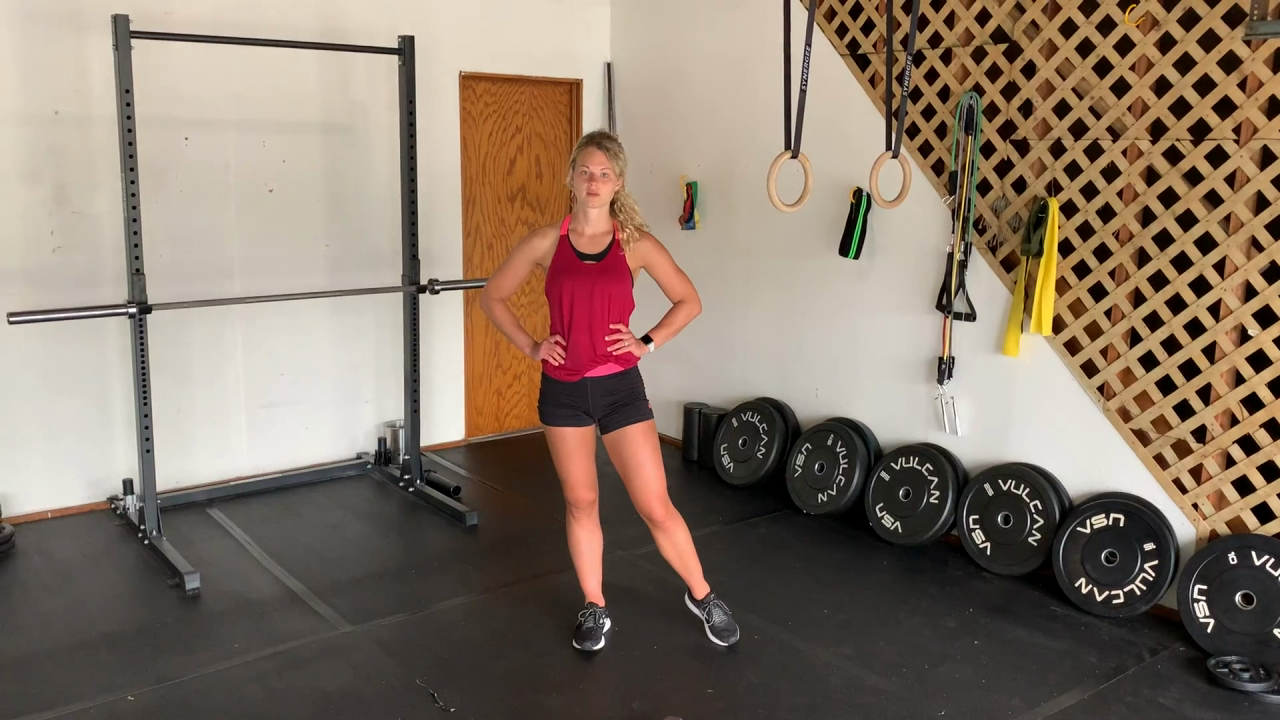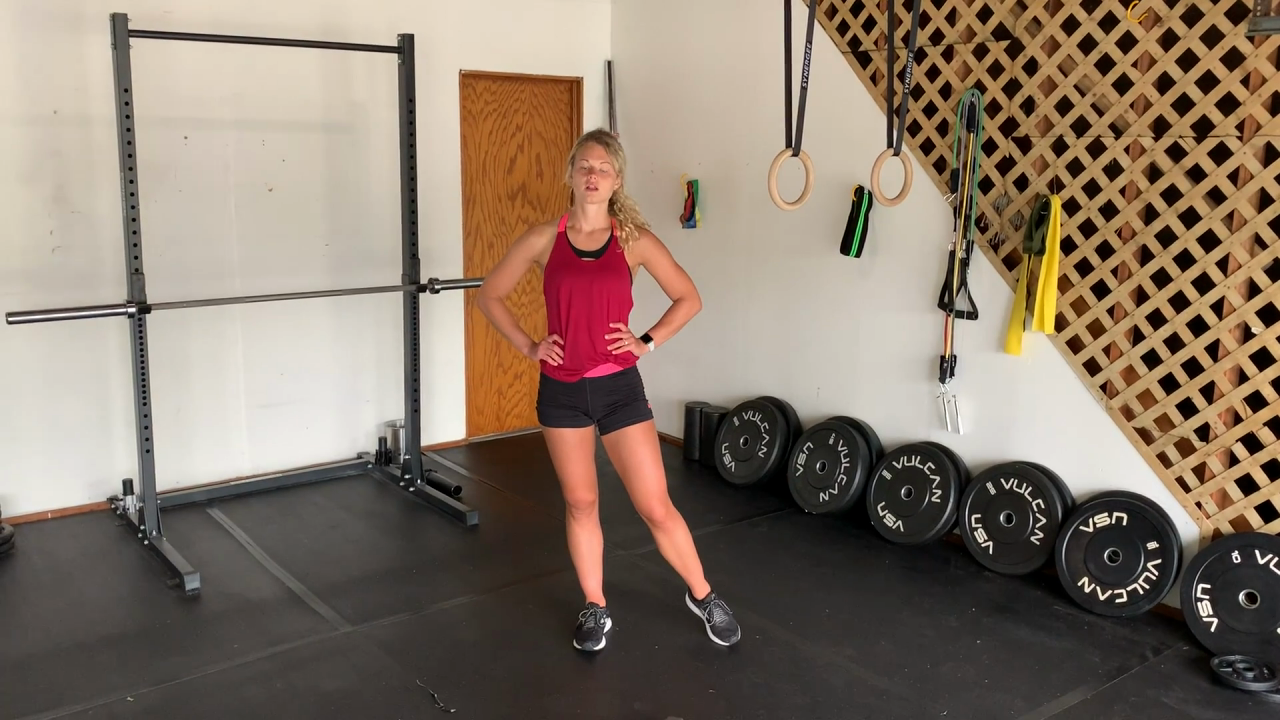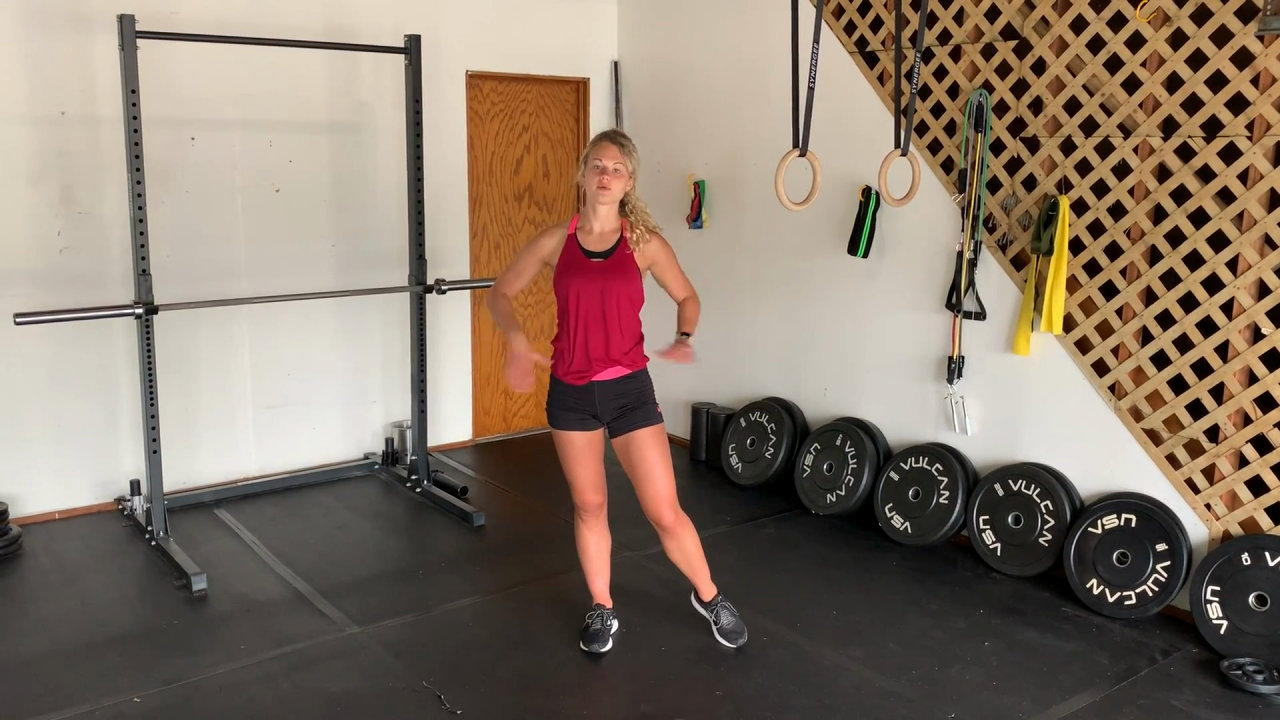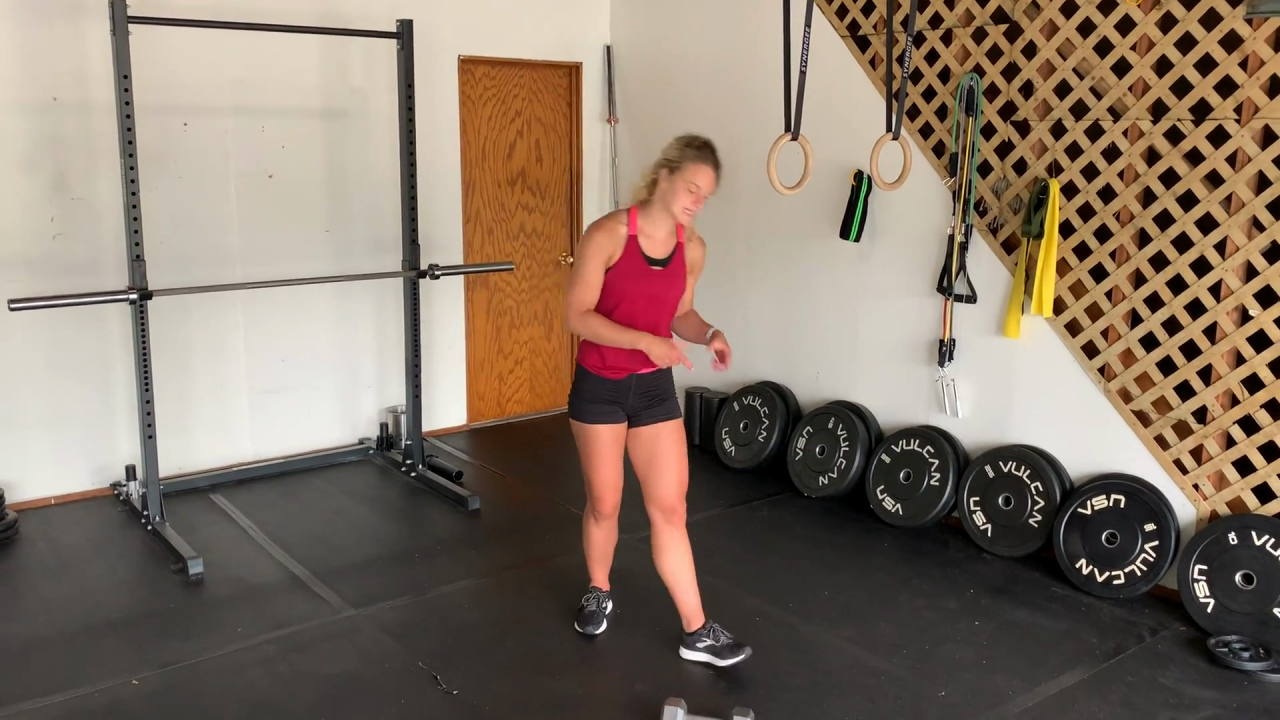
dt=0.7s
person 1, frame 1
left shoulder: (636, 243)
right shoulder: (546, 241)
left elbow: (689, 301)
right elbow: (493, 296)
left wrist: (648, 343)
right wrist: (530, 346)
left hip: (620, 388)
right hip: (563, 390)
left knee: (656, 507)
right knee: (581, 503)
left ankle: (703, 596)
right ankle: (594, 609)
person 1, frame 2
left shoulder: (634, 240)
right shoulder: (543, 238)
left elbow: (689, 298)
right elbow: (489, 295)
left wrist: (647, 342)
right wrist: (528, 345)
left hip: (619, 387)
right hip: (562, 389)
left knee: (656, 506)
right knee: (580, 504)
left ankle: (703, 596)
right ankle: (595, 608)
person 1, frame 3
left shoulder: (646, 241)
right shoulder: (554, 240)
left elbow: (687, 299)
right elbow: (501, 292)
left wrist: (684, 338)
right wrist: (517, 342)
left hip: (629, 389)
right hip: (572, 392)
left knee: (665, 512)
right knee: (589, 506)
left ankle: (710, 597)
right ankle: (602, 610)
person 1, frame 4
left shoulder: (693, 248)
right shoulder: (607, 234)
right elbow: (577, 316)
left wrist: (711, 334)
right wrist: (645, 341)
left hip: (654, 386)
right hip: (599, 385)
left knee: (669, 509)
right knee: (604, 504)
left ankle: (697, 631)
right ankle: (598, 593)
